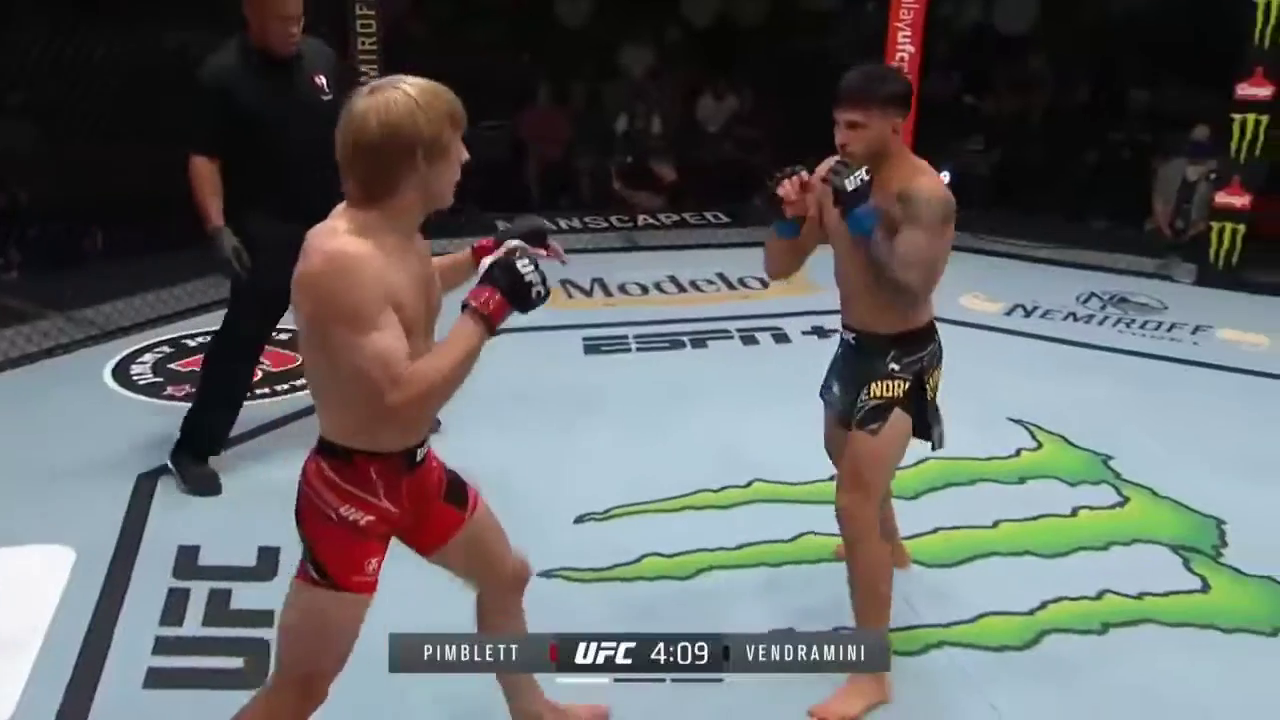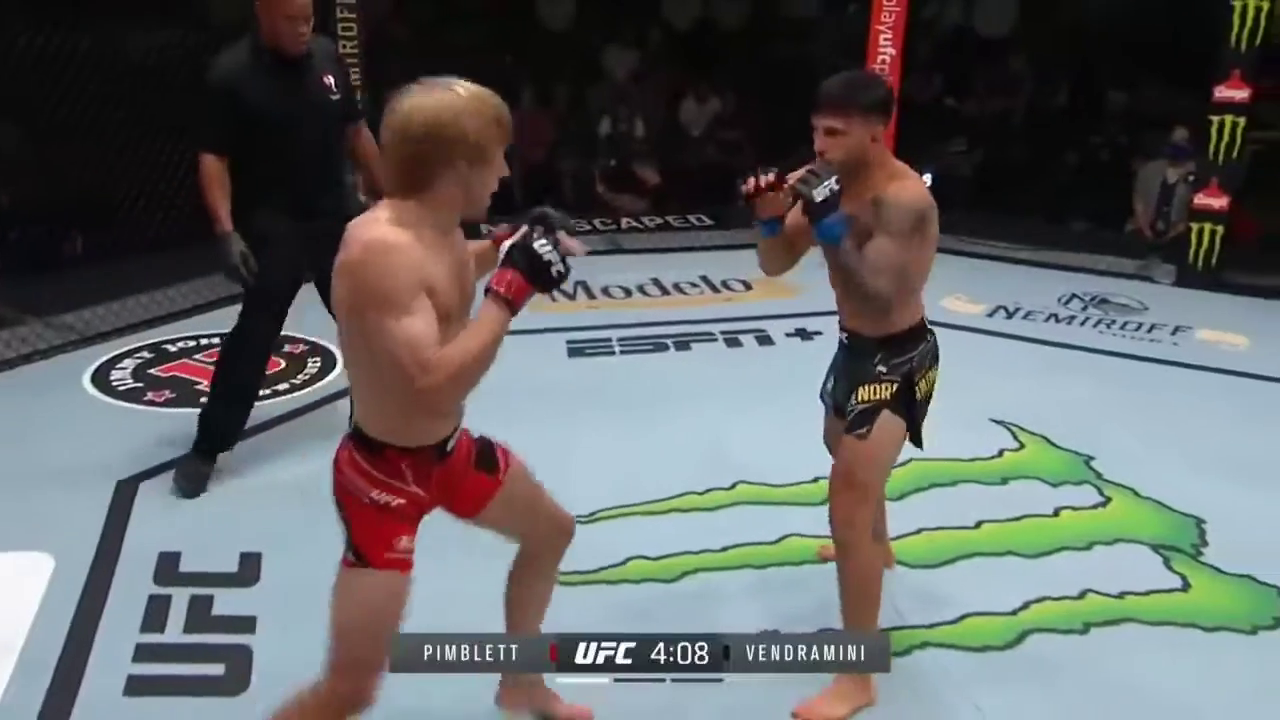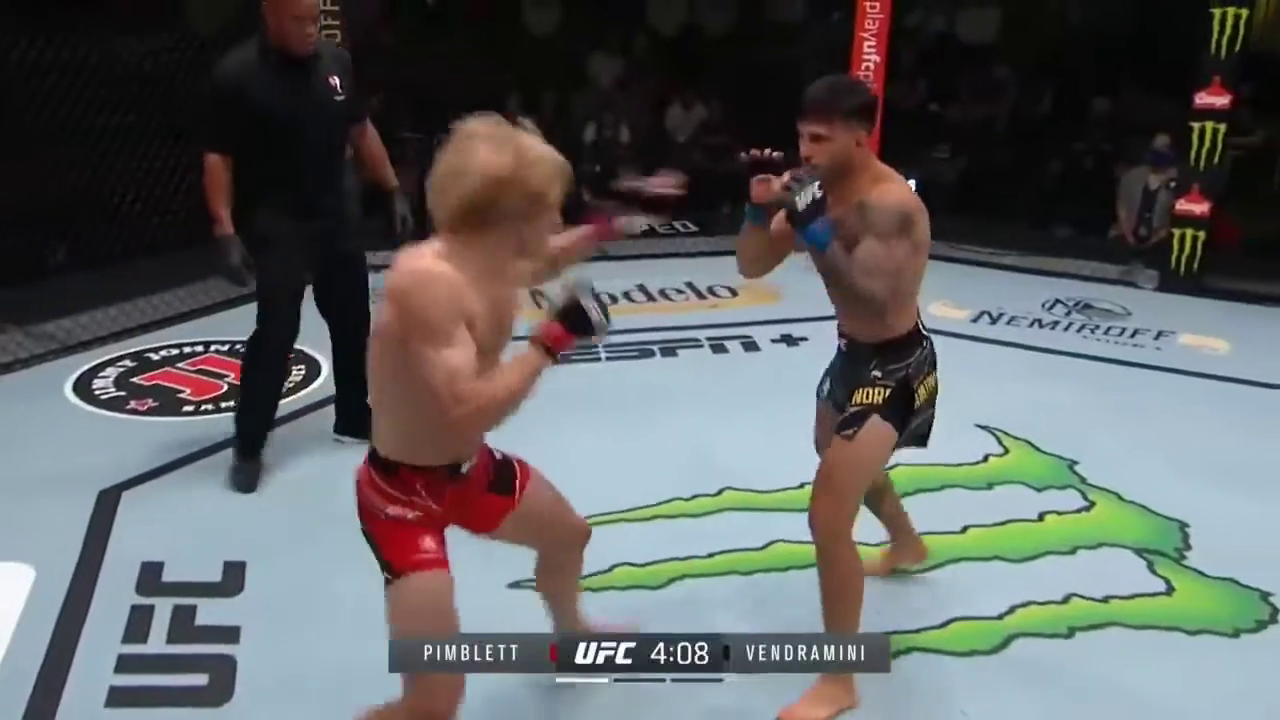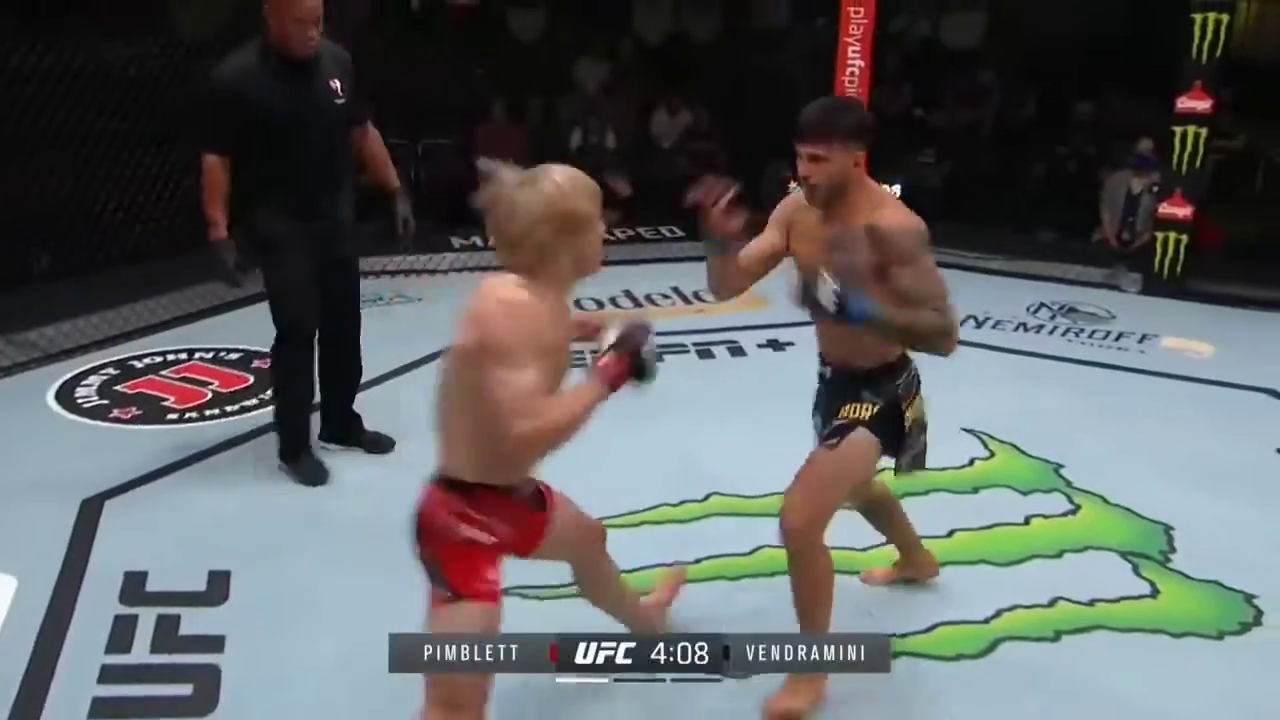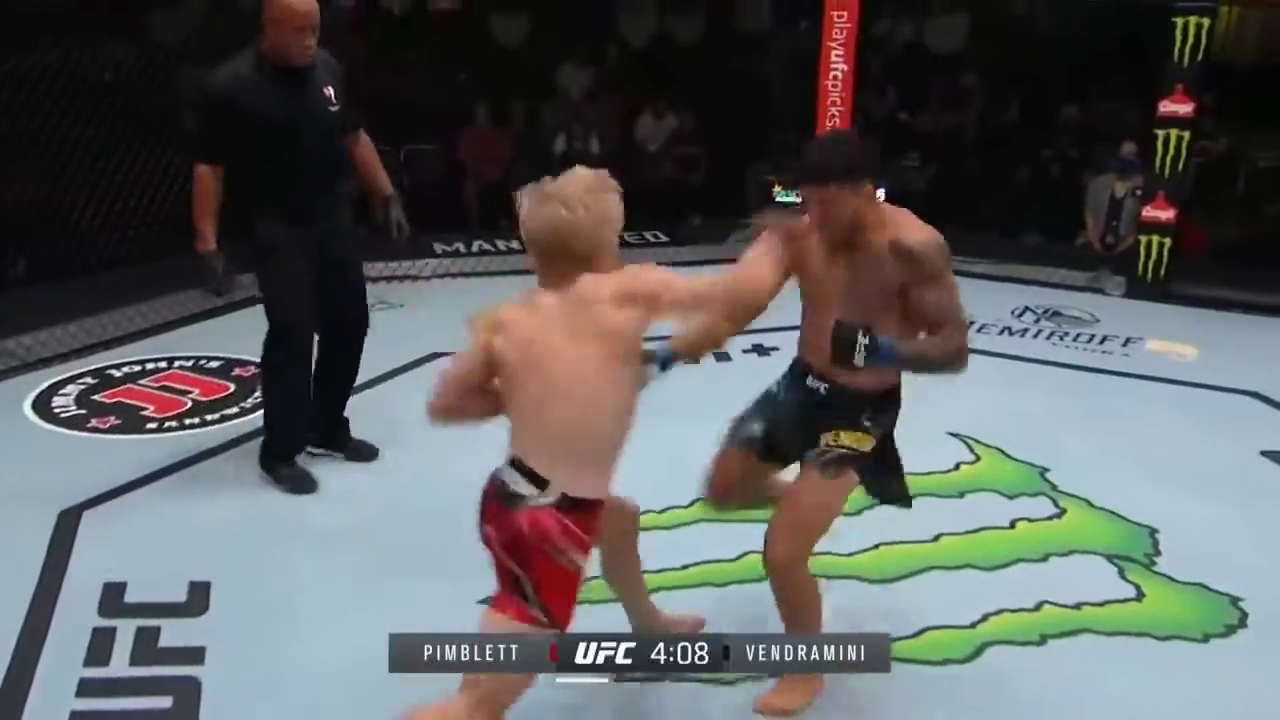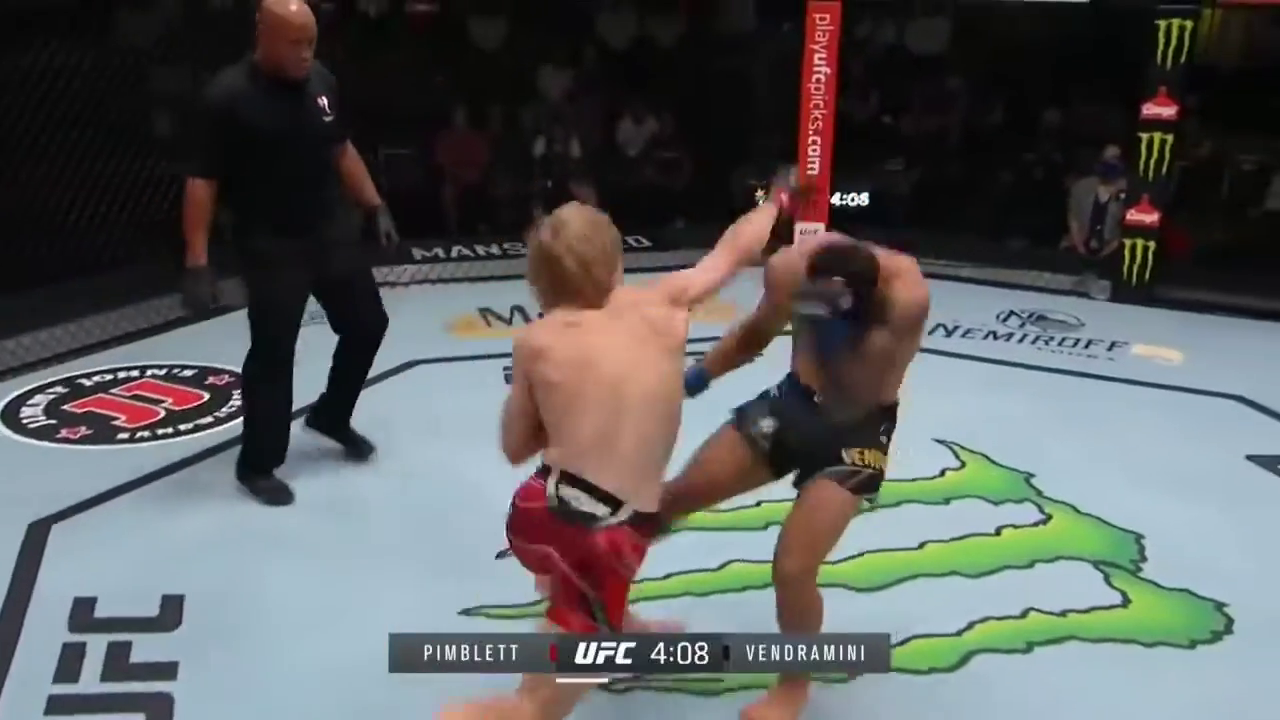
dt=0.1s
person 1, frame 1
left shoulder: (924, 194)
right shoulder: (832, 175)
left elbow: (909, 295)
right elbow: (778, 268)
left wrist: (860, 219)
right wrist: (791, 218)
left hip: (903, 359)
right hip: (855, 345)
left knee: (854, 507)
right knee: (845, 453)
right ankle: (889, 545)
person 1, frame 2
left shoulder: (903, 200)
right shoulder: (821, 179)
left elbow: (875, 304)
right elbow: (774, 263)
left wrist: (829, 227)
right wrist: (769, 214)
left hip: (897, 361)
right hip: (855, 349)
left knee: (848, 512)
right knee: (844, 452)
right ankle: (877, 548)
person 1, frame 3
left shoulder: (891, 202)
right shoulder: (812, 183)
left elbow: (873, 307)
right elbow: (751, 265)
left wrist: (816, 232)
right wrist: (761, 209)
left hip: (893, 366)
right hip: (853, 354)
left knee: (827, 515)
right knee: (838, 454)
right ankle: (906, 544)
person 1, frame 4
left shoulder: (894, 229)
right shoulder: (797, 209)
left elbow: (941, 334)
right elbow: (727, 285)
left wrist: (855, 311)
right wrist: (721, 236)
left hip: (879, 389)
right hip: (834, 375)
left knee: (799, 524)
right knee: (851, 486)
right ankle: (915, 558)
person 1, frame 5
left shoulder: (916, 247)
right shoulder: (794, 233)
left elbow: (953, 351)
right elbow: (735, 306)
left wrist: (885, 353)
right wrist: (671, 350)
left hip: (862, 413)
right hip: (801, 386)
left knee: (781, 551)
right knee: (724, 490)
left ankle: (805, 673)
right ankle: (791, 497)
person 1, frame 6
left shoulder: (904, 296)
right shoulder: (791, 267)
left elbow: (854, 398)
right elbow: (756, 330)
left wrist: (835, 338)
right wrist: (699, 376)
left hip: (859, 431)
right hip: (795, 398)
left knee: (793, 567)
right knee: (680, 497)
person 2, frame 1
left shoulder: (393, 229)
right shoulder: (342, 259)
right elbow: (403, 397)
left wrist: (488, 254)
right wrist: (489, 305)
left hip: (415, 468)
right hip: (351, 486)
left knee: (508, 575)
person 2, frame 2
left shoulder: (434, 223)
right shoulder: (379, 249)
right elbow: (432, 385)
left wrist: (518, 245)
right wrist: (510, 292)
left hip: (448, 447)
right hip: (380, 472)
left knee: (551, 530)
person 2, frame 3
left shoulder: (489, 257)
right shoulder: (427, 282)
left elbow: (541, 265)
right elbow: (467, 413)
left wrist: (602, 229)
right wrist: (554, 337)
left hip: (466, 465)
right hip: (402, 495)
left knee: (567, 533)
left ankle: (570, 629)
person 2, frame 4
left shoulder: (522, 298)
right shoulder: (507, 307)
right elbow: (524, 437)
left wrist: (582, 330)
right wrist: (611, 373)
left hip: (496, 492)
right hip: (462, 516)
left knee: (588, 535)
left ankle: (638, 616)
person 2, frame 5
left shoulder: (505, 321)
right shoulder: (627, 291)
left elbow: (442, 406)
right elbow: (723, 298)
left hip: (512, 500)
right hip: (555, 525)
left knee: (617, 520)
person 2, frame 6
left shoulder: (538, 341)
right shoulder: (662, 302)
left elbow: (514, 449)
right elbow: (734, 250)
right wrist: (780, 196)
left hip: (543, 508)
right hip: (609, 535)
person 3, frame 1
left shoulder: (322, 56)
right shoulder: (225, 73)
right elbow: (205, 158)
right wrist: (219, 230)
left hip: (330, 217)
right hip: (272, 227)
right knee: (243, 335)
right ankle: (193, 450)
person 3, frame 2
left shoulder: (327, 57)
right shoulder: (232, 74)
left elbow: (354, 128)
right elbow: (214, 157)
left wrist: (385, 191)
right wrist: (226, 231)
left hip: (334, 216)
right hip: (274, 227)
right knee: (256, 332)
right ankle: (205, 448)
person 3, frame 3
left shoulder: (333, 59)
right shoulder: (238, 73)
left elbow: (359, 128)
right elbow: (218, 157)
left wrist: (394, 191)
right wrist: (226, 232)
left hip: (334, 218)
right hip: (277, 228)
left knee: (352, 323)
right knee: (276, 330)
left ankle: (355, 418)
right ankle: (249, 447)
person 3, frame 4
left shoulder: (336, 60)
right shoulder: (238, 76)
left elbow: (361, 131)
right elbow: (216, 159)
left wrist: (395, 191)
right wrist: (220, 231)
left hip: (334, 219)
right hip: (278, 227)
left knee: (343, 327)
right knee: (297, 330)
left ankle: (340, 424)
right ankle: (294, 446)
person 3, frame 5
left shoulder: (328, 69)
right shoulder: (232, 85)
left elbow: (353, 138)
right elbow: (209, 168)
left wrist: (387, 197)
right wrist: (208, 245)
left hip: (333, 225)
right hip: (280, 235)
left knee: (349, 327)
right knee: (291, 337)
left ankle: (327, 428)
right ankle: (279, 454)
person 3, frame 6
left shoulder: (320, 81)
right shoulder: (228, 97)
left elbow: (340, 148)
right elbow: (201, 182)
left wrist: (375, 208)
right wrist: (198, 264)
left hip: (329, 232)
right hip: (270, 246)
left knee: (368, 323)
right knee: (274, 351)
left ankle: (331, 415)
right ankle: (257, 466)
